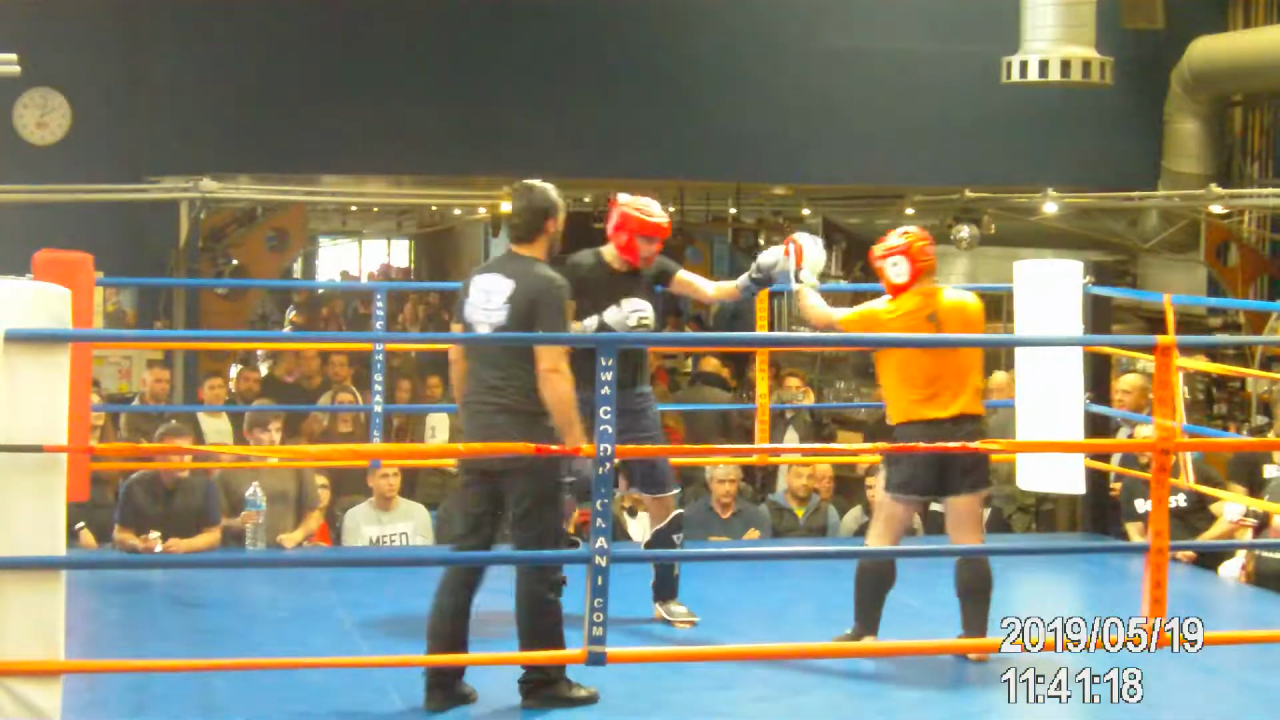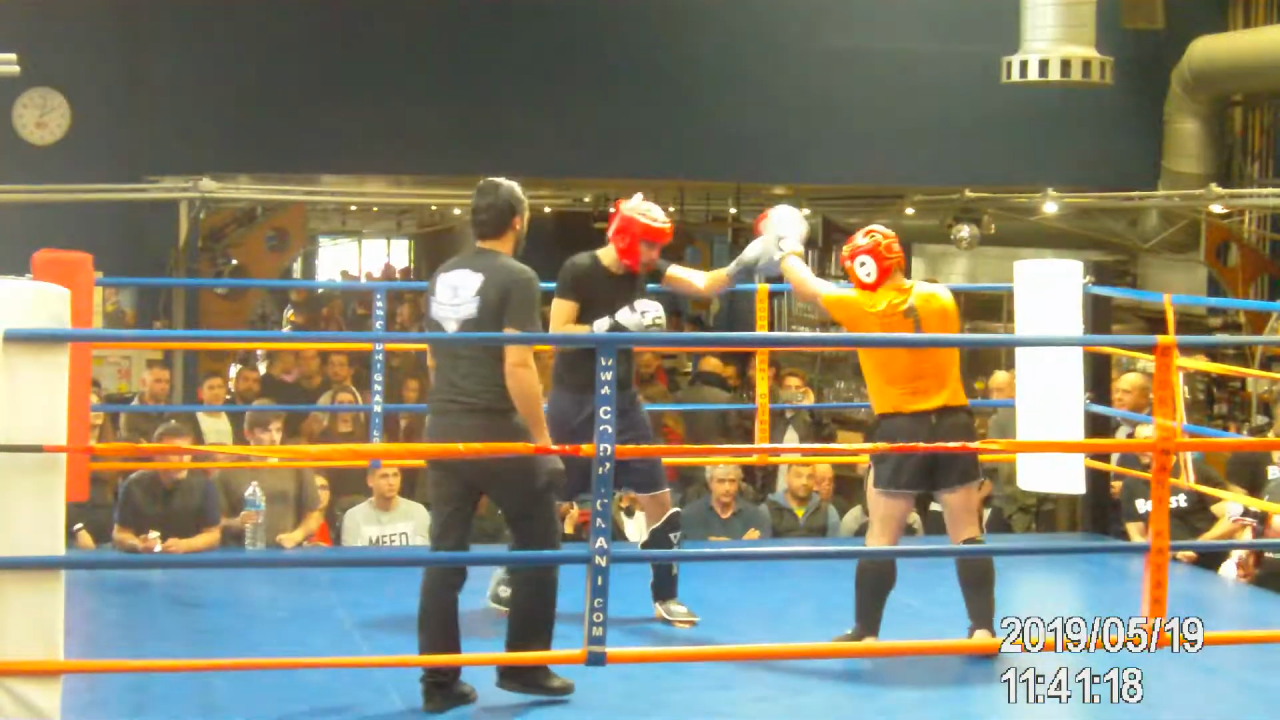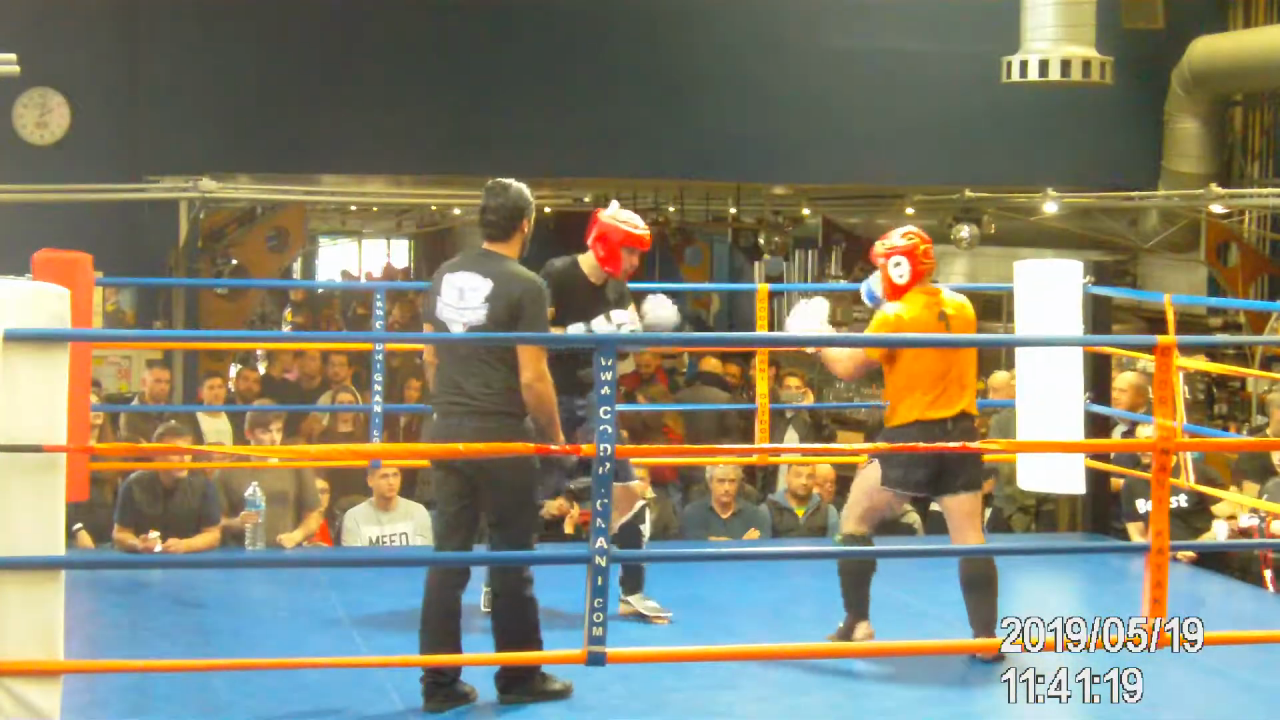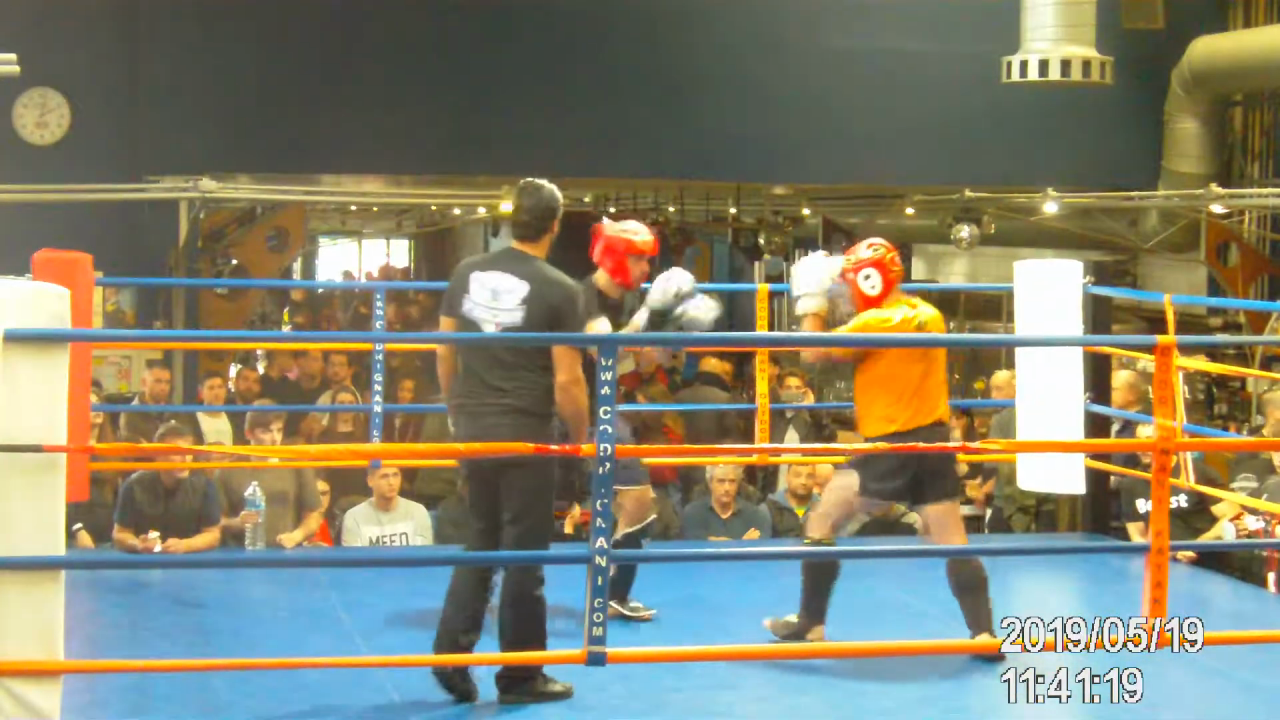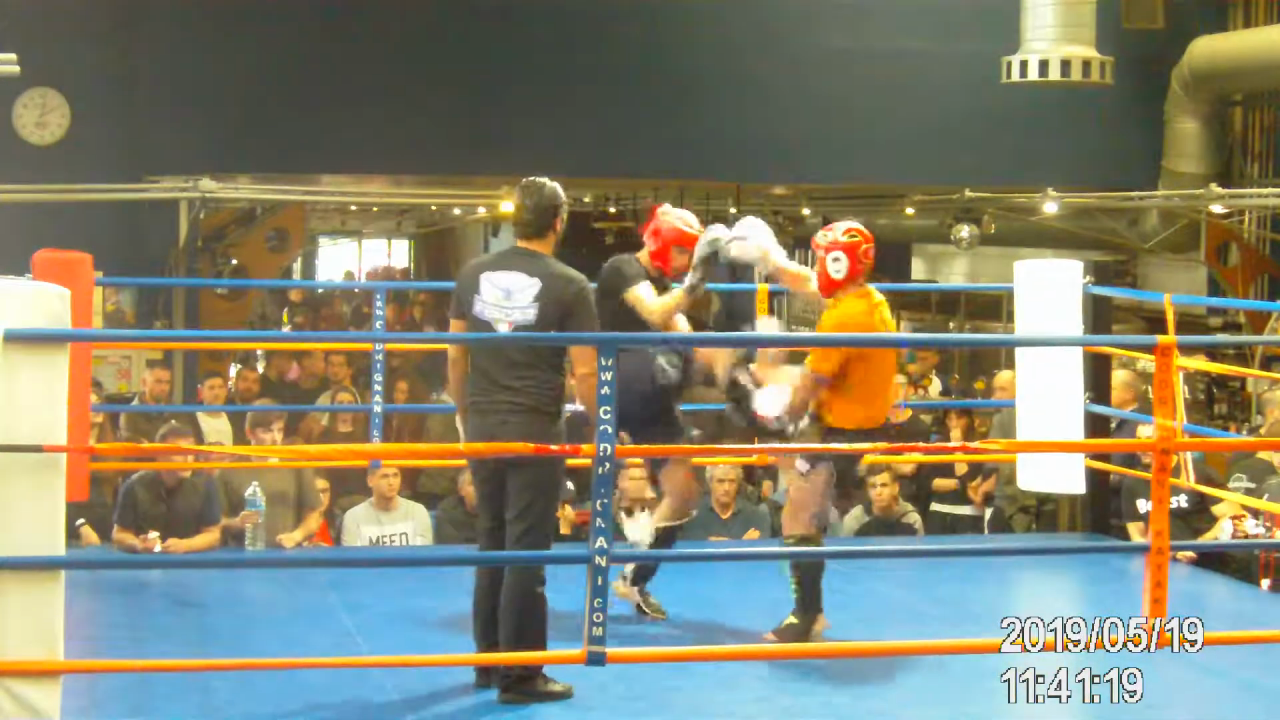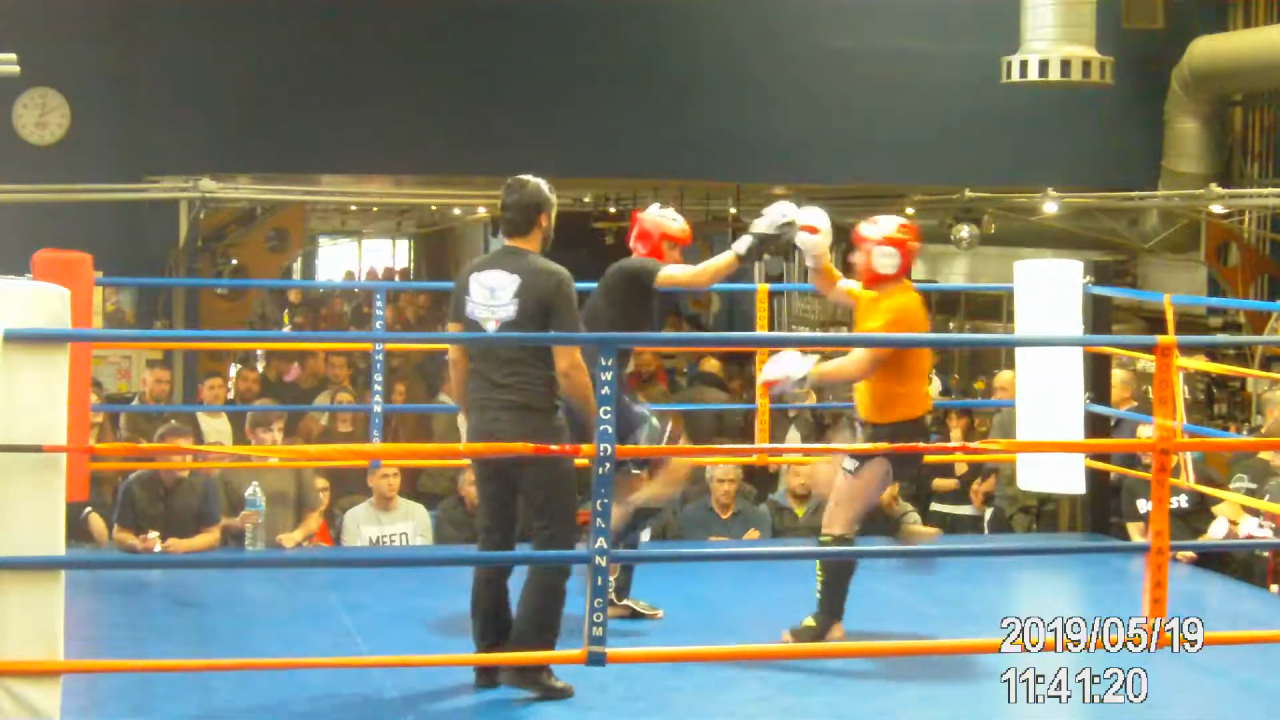
dt=0.3s
person 1, frame 1
left shoulder: (477, 278)
right shoulder: (544, 284)
left elbow: (457, 358)
right elbow: (551, 373)
right wrist: (579, 443)
left hip: (479, 436)
right hip: (525, 437)
left knee: (468, 552)
right knee: (539, 560)
left ankle: (442, 676)
right ankle: (543, 681)
person 1, frame 2
left shoulder: (443, 275)
right shoulder: (516, 278)
right elbow: (518, 367)
right wrist: (543, 439)
left hip: (443, 431)
right hip: (496, 432)
left knee: (445, 554)
right knee: (537, 544)
left ankle: (439, 681)
right ankle: (524, 665)
person 1, frame 3
left shoulder: (445, 275)
right shoulder: (524, 285)
left elbow: (430, 358)
right elbow: (532, 378)
right wrist: (557, 438)
left hip: (448, 433)
right hip: (503, 436)
left knee: (448, 555)
right knee: (511, 558)
left ankle: (440, 681)
right ankle: (519, 675)
person 1, frame 4
left shoulder: (467, 272)
right shoulder: (559, 289)
left elbow: (446, 355)
right elbow: (568, 380)
right wrist: (583, 443)
left hip: (474, 430)
right hip: (527, 435)
left knee: (480, 544)
right knee: (523, 554)
left ankle: (451, 650)
right ankle: (518, 676)
person 1, frame 5
left shoulder: (473, 274)
right shoulder: (569, 285)
left elbow: (456, 358)
right elbow: (585, 372)
left hip: (483, 429)
right hip: (535, 432)
left knee: (491, 544)
right knee: (526, 553)
left ankle: (489, 659)
right ankle: (519, 676)
person 1, frame 6
left shoulder: (471, 275)
right shoulder: (551, 278)
left elbow: (458, 361)
right elbow: (568, 367)
right wrist: (598, 423)
left hip: (485, 428)
right hip: (535, 428)
left knee: (493, 543)
right knee: (555, 542)
left ankle: (490, 660)
right ankle: (526, 657)
person 2, frame 1
left shoulder: (884, 314)
right shoulder: (969, 306)
left elbow: (820, 317)
left wrist: (803, 278)
left hip: (915, 437)
right hip: (966, 432)
left knee: (882, 538)
right knee: (968, 542)
left ankle: (864, 633)
right ankle: (975, 637)
person 2, frame 2
left shoulder: (862, 308)
right shoulder: (944, 299)
left elbow: (803, 283)
left wrist: (784, 248)
left hip: (902, 431)
right hip: (955, 426)
left knee: (881, 537)
right knee: (968, 536)
left ankle: (866, 632)
right ankle: (983, 629)
person 2, frame 3
left shoulder: (894, 317)
right shoulder: (962, 307)
left elbow: (846, 367)
left wrist: (814, 332)
left hip: (910, 435)
right hip: (960, 431)
left knee: (855, 522)
right knee: (970, 540)
left ankle: (857, 622)
right ankle: (986, 635)
person 2, frame 4
left shoulder: (873, 323)
right shoulder: (929, 316)
left elbow: (825, 350)
left wrist: (808, 297)
right wrist: (830, 300)
left hip: (886, 447)
right hip: (933, 441)
left knee: (820, 524)
right knee: (954, 545)
left ankle: (811, 623)
right ankle: (984, 632)
person 2, frame 5
left shoulder: (841, 318)
right shoulder: (872, 299)
left elbow: (811, 382)
right elbow: (807, 282)
left wrist: (780, 413)
right wrist: (768, 256)
left hip: (845, 430)
right hip: (865, 422)
left knee: (798, 520)
right knee: (772, 369)
left ankle: (808, 618)
person 2, frame 6
left shoulder: (897, 309)
right shoulder: (882, 296)
left elbow: (859, 366)
right elbow: (832, 288)
left wrist: (801, 369)
right wrist: (818, 250)
left hip: (893, 429)
right hip: (890, 422)
left knee: (838, 520)
right knee: (829, 481)
left ankle: (826, 622)
person 3, frame 1
left shoulder: (654, 268)
right shoulder: (580, 268)
left elbow: (710, 292)
left wrist: (754, 278)
right wrist: (602, 323)
left hip: (634, 396)
right hip: (584, 396)
left knee: (664, 499)
left ankle: (666, 598)
person 3, frame 2
left shoulder: (647, 270)
right shoulder: (580, 269)
left elbow: (703, 285)
right elbow: (558, 335)
left wrist: (741, 267)
right wrist: (615, 324)
left hip: (621, 401)
right hip: (572, 400)
left knee: (658, 498)
left ankle: (666, 597)
right ankle: (507, 580)
person 3, frame 3
left shoulder: (616, 288)
right shoulder: (557, 274)
left elbow: (635, 338)
left wrist: (656, 323)
right wrist: (587, 331)
left hip: (588, 402)
left knee: (626, 492)
left ankle: (632, 593)
person 3, frame 4
left shoulder: (631, 295)
right shoulder: (582, 296)
left wrist: (688, 322)
right wrist: (651, 310)
left knee: (638, 502)
left ankle: (615, 594)
person 3, frame 5
left shoulder: (663, 284)
right shoulder: (622, 268)
left elbow: (684, 335)
right elbow: (658, 317)
right wrist: (698, 276)
left hip: (642, 395)
right hip: (626, 380)
left knee: (683, 494)
right knee: (711, 351)
left ankle: (634, 582)
person 3, frame 6
left shoulder: (629, 279)
right shoulder: (635, 269)
right elbow: (697, 277)
right wrist: (750, 243)
left knee: (640, 485)
right knee: (676, 467)
left ankle: (615, 595)
right ankle: (606, 540)
